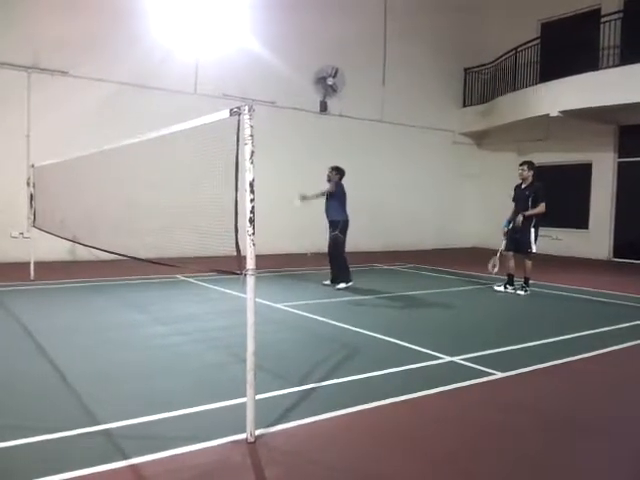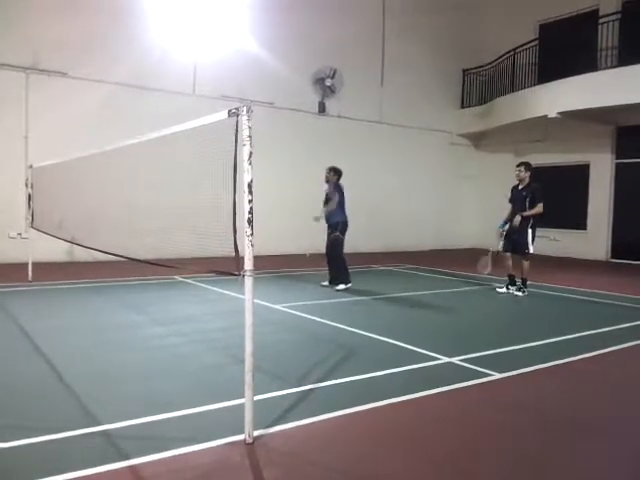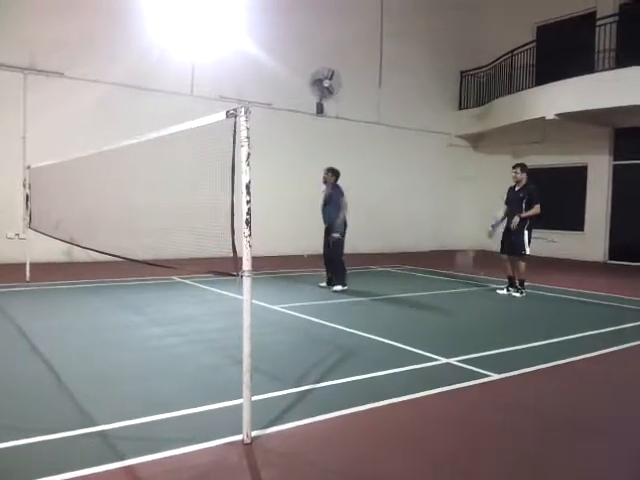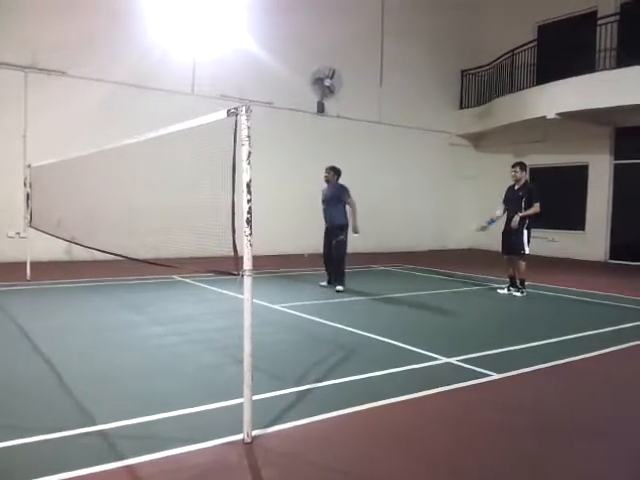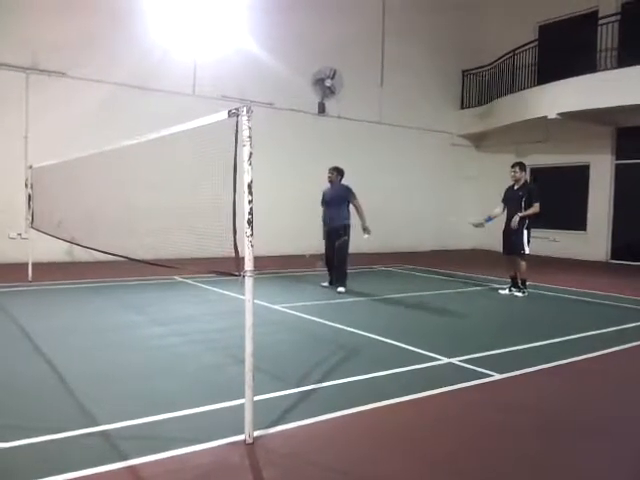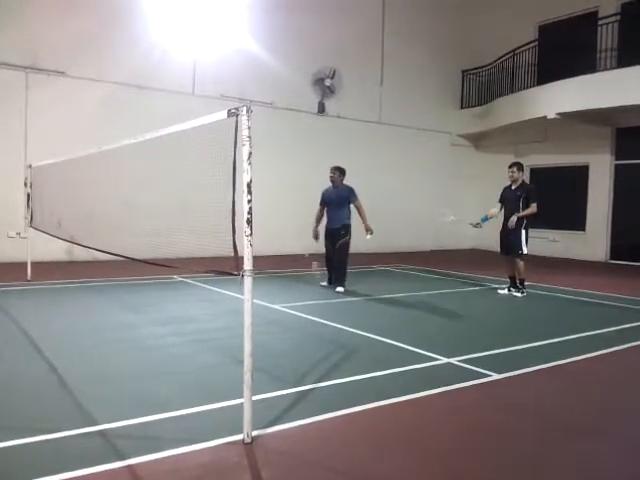
dt=0.1s
person 1, frame 1
left shoulder: (537, 187)
right shoulder: (517, 188)
left elbow: (542, 208)
left wrist: (524, 214)
right wrist: (507, 224)
left hip: (529, 227)
right hip: (515, 227)
left knee: (527, 256)
right knee: (508, 253)
left ankle: (525, 286)
right ankle: (509, 283)
person 1, frame 2
left shoulder: (534, 188)
right shoulder: (514, 189)
left elbow: (539, 209)
left wrist: (521, 215)
right wrist: (503, 224)
left hip: (526, 228)
right hip: (512, 227)
left knee: (524, 257)
right knee: (507, 254)
left ankle: (523, 286)
right ankle: (511, 284)
person 1, frame 3
left shoulder: (531, 190)
right shoulder: (511, 190)
left elbow: (537, 210)
left wrist: (519, 216)
right wrist: (495, 225)
left hip: (522, 229)
right hip: (509, 229)
left knee: (521, 258)
right knee: (506, 256)
left ankle: (522, 287)
right ankle: (511, 285)
person 1, frame 4
left shoulder: (530, 188)
right shoulder: (510, 189)
left elbow: (536, 208)
right elbow: (502, 209)
left wrist: (519, 215)
right wrist: (489, 222)
left hip: (521, 228)
right hip: (508, 228)
left knee: (520, 257)
right knee: (508, 257)
left ankle: (521, 287)
right ankle: (512, 285)
person 1, frame 5
left shoulder: (530, 188)
right shoulder: (509, 190)
left elbow: (536, 208)
right elbow: (501, 208)
left wrist: (520, 215)
right wrist: (486, 220)
left hip: (521, 228)
right hip: (508, 228)
left knee: (520, 257)
right knee: (509, 257)
left ankle: (523, 287)
right ankle: (514, 285)
person 1, frame 6
left shoulder: (528, 189)
right shoulder: (506, 190)
left elbow: (534, 209)
right elbow: (497, 209)
left wrist: (517, 215)
right wrist: (482, 220)
left hip: (519, 228)
right hip: (506, 228)
left knee: (518, 257)
right knee: (508, 257)
left ankle: (522, 287)
right ankle: (513, 285)
person 2, frame 1
left shoulder: (336, 185)
right shoulder: (335, 187)
left elbow: (326, 191)
left wrist: (309, 197)
left hip: (339, 223)
right hip: (335, 223)
left knee: (336, 251)
right knee: (332, 252)
left ankle: (346, 279)
right ankle: (335, 279)
person 2, frame 2
left shoulder: (335, 187)
right shoulder: (330, 188)
left elbow: (334, 202)
left wrist: (322, 214)
left hip: (338, 224)
right hip: (332, 224)
left knee: (336, 252)
right knee: (330, 253)
left ankle: (344, 281)
right ankle: (333, 280)
person 2, frame 3
left shoulder: (335, 188)
right shoulder: (327, 190)
left elbow: (343, 205)
left wrist: (339, 223)
left hip: (337, 226)
right hip: (329, 226)
left knee: (336, 254)
right knee: (327, 255)
left ankle: (341, 282)
right ankle: (330, 281)
person 2, frame 4
left shoulder: (340, 188)
right shoulder: (325, 191)
left elbow: (352, 204)
left wrist: (354, 223)
left hip: (339, 226)
right hip: (329, 226)
left knee: (338, 254)
right knee: (327, 255)
left ankle: (339, 282)
right ankle: (331, 280)
person 2, frame 5
left shoulder: (345, 189)
right shoulder: (326, 192)
left elbow: (357, 206)
left wrist: (364, 223)
right wrist: (324, 228)
left hip: (342, 227)
right hip: (330, 228)
left knee: (341, 256)
right knee: (329, 256)
left ankle: (341, 283)
right ankle: (333, 281)
person 2, frame 6
left shoulder: (347, 190)
right shoulder: (326, 192)
left elbow: (358, 206)
right elbow: (321, 210)
left wrist: (366, 224)
right wrist: (315, 227)
left hip: (343, 227)
right hip: (330, 228)
left knee: (341, 256)
right knee: (329, 256)
left ankle: (339, 283)
right ankle: (331, 280)
